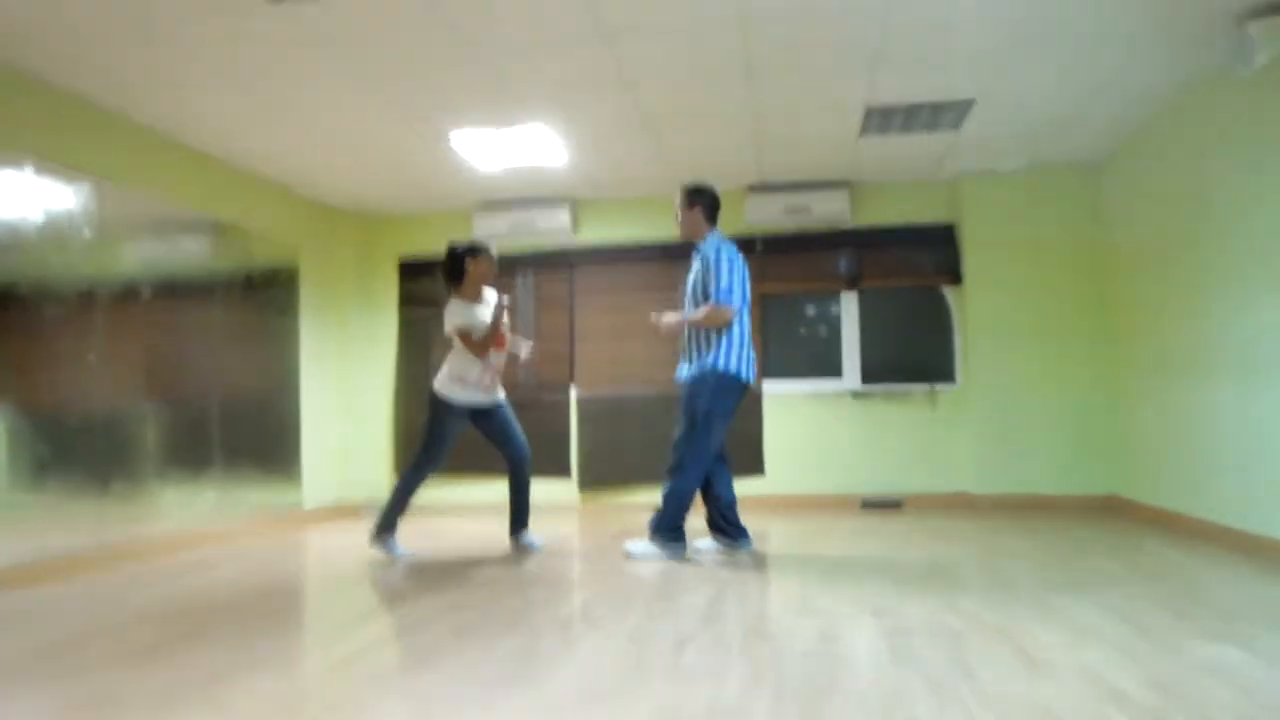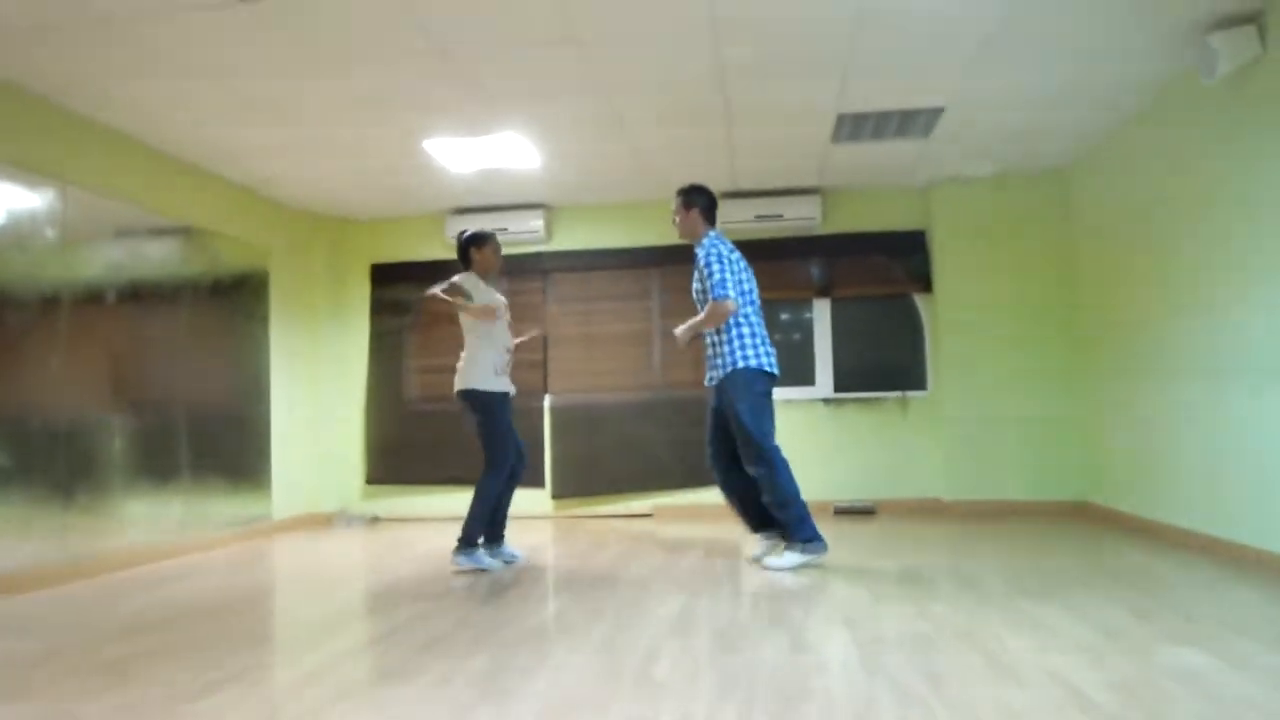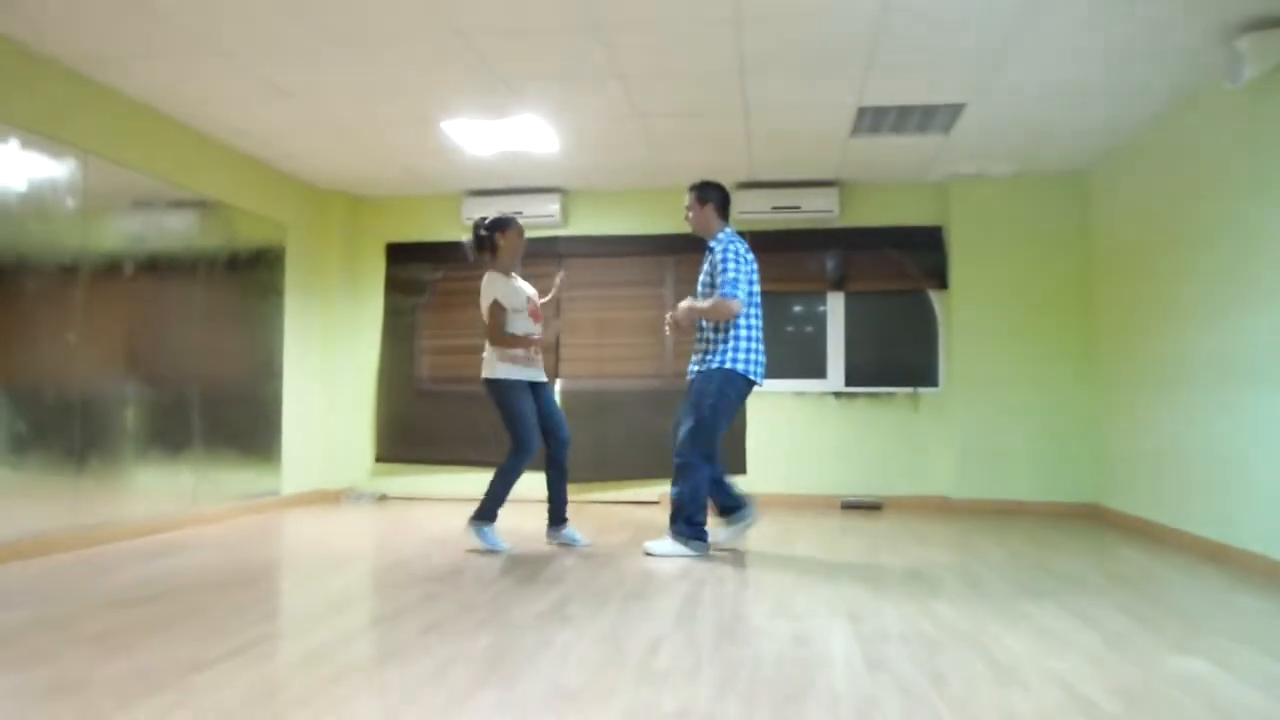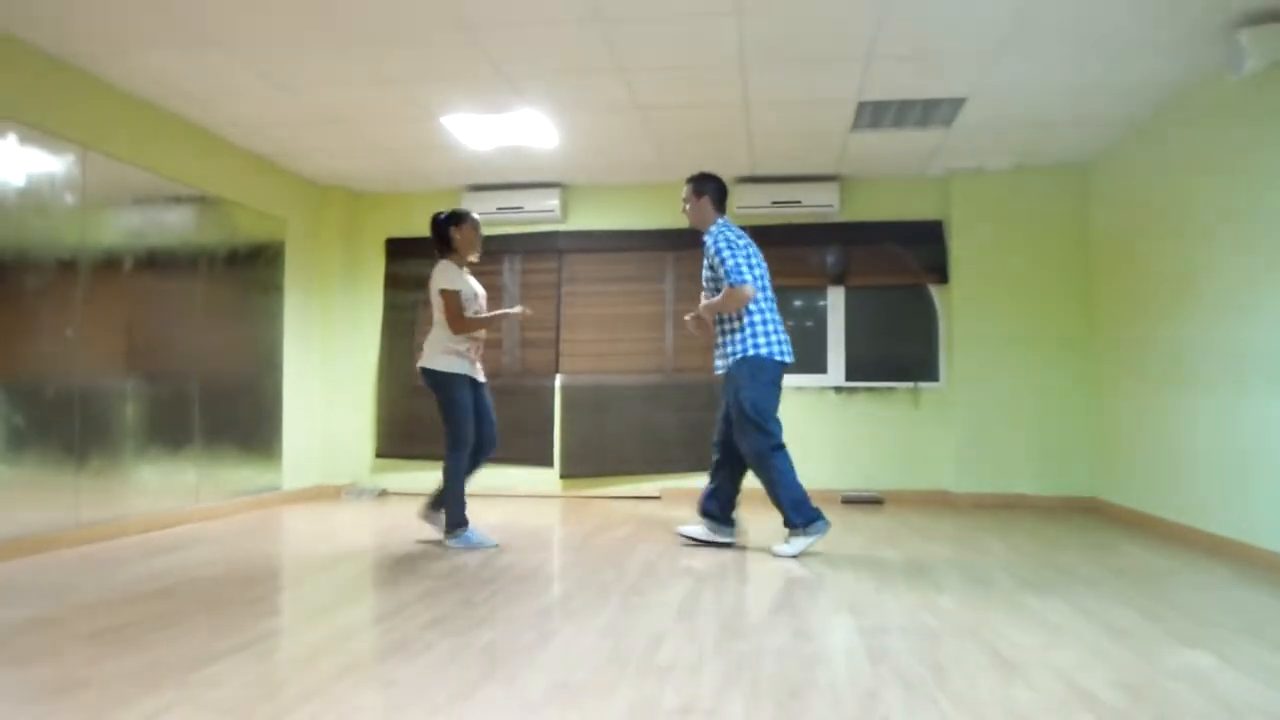
dt=0.5s
person 1, frame 1
left shoulder: (718, 253)
right shoulder: (709, 254)
left elbow: (723, 311)
left wrist: (679, 322)
right wrist: (681, 321)
left hip: (719, 368)
right hip: (712, 369)
left knee: (690, 451)
right knee: (706, 452)
left ankle: (667, 536)
right ankle: (729, 532)
person 1, frame 2
left shoulder: (711, 251)
right shoulder: (718, 251)
left elbow: (725, 307)
left wrist: (689, 327)
right wrist: (695, 331)
left hip: (742, 365)
right hip: (737, 366)
left knee: (759, 453)
right knee: (723, 454)
left ankle: (805, 539)
right ankle: (772, 529)
person 1, frame 3
left shoulder: (729, 250)
right shoulder: (720, 250)
left elbow: (729, 306)
left wrist: (691, 307)
right wrist: (684, 317)
left hip: (728, 364)
right hip: (718, 364)
left knee: (693, 447)
right knee: (697, 446)
left ankle: (688, 535)
right ankle: (734, 510)
person 1, frame 4
left shoulder: (720, 239)
right shoulder: (734, 238)
left elbow: (742, 292)
left wrist: (708, 308)
right wrist: (707, 319)
left hip: (752, 352)
right hip: (749, 353)
left knee: (760, 440)
right knee: (729, 440)
left ankle: (805, 521)
right ankle: (717, 521)
person 2, frame 1
left shoulder: (490, 295)
right shoulder: (456, 310)
right elbow: (479, 350)
left wrist: (515, 344)
right wrist: (499, 311)
left hip: (489, 396)
right hip: (455, 395)
left knee: (520, 457)
right knee: (427, 462)
left ankle: (518, 532)
right ankle: (384, 530)
person 2, frame 2
left shoulder: (485, 291)
right shoulder: (469, 282)
right elbow: (434, 294)
left wrist: (531, 335)
right wrist: (468, 306)
left hip: (494, 385)
right hip: (481, 385)
left knee: (513, 462)
right knee: (502, 463)
left ankle: (493, 540)
right ankle: (467, 547)
person 2, frame 3
left shoulder: (513, 277)
right shoulder: (494, 282)
right elbow: (496, 338)
left wrist: (552, 295)
right wrist: (539, 340)
left hip: (532, 374)
right hip: (506, 375)
left knee: (559, 441)
right knee: (525, 447)
left ankle: (558, 524)
right ankle: (483, 519)
person 2, frame 4
left shoulder: (465, 273)
right shoulder: (447, 271)
right elbow: (458, 325)
left wrist: (477, 356)
right wrist: (505, 314)
left hip: (467, 369)
right hip: (445, 367)
left knee: (486, 440)
right knee: (461, 442)
left ankle: (439, 503)
right ankle: (456, 528)
